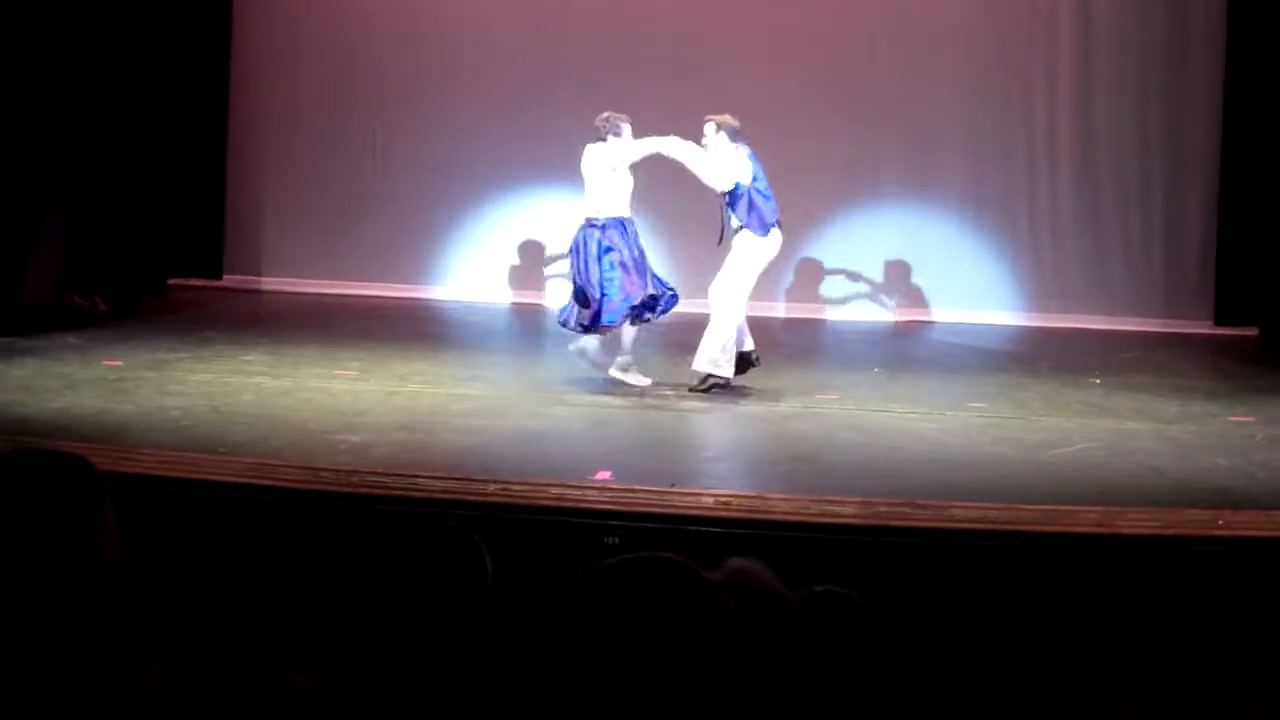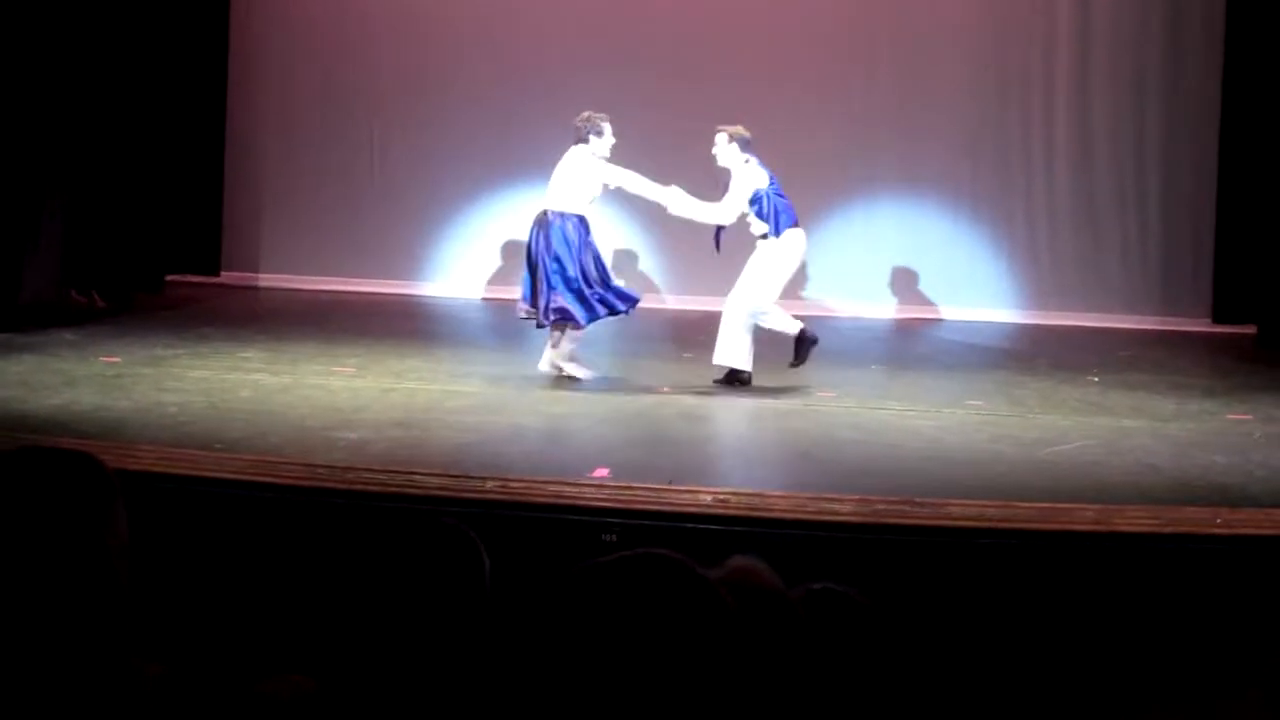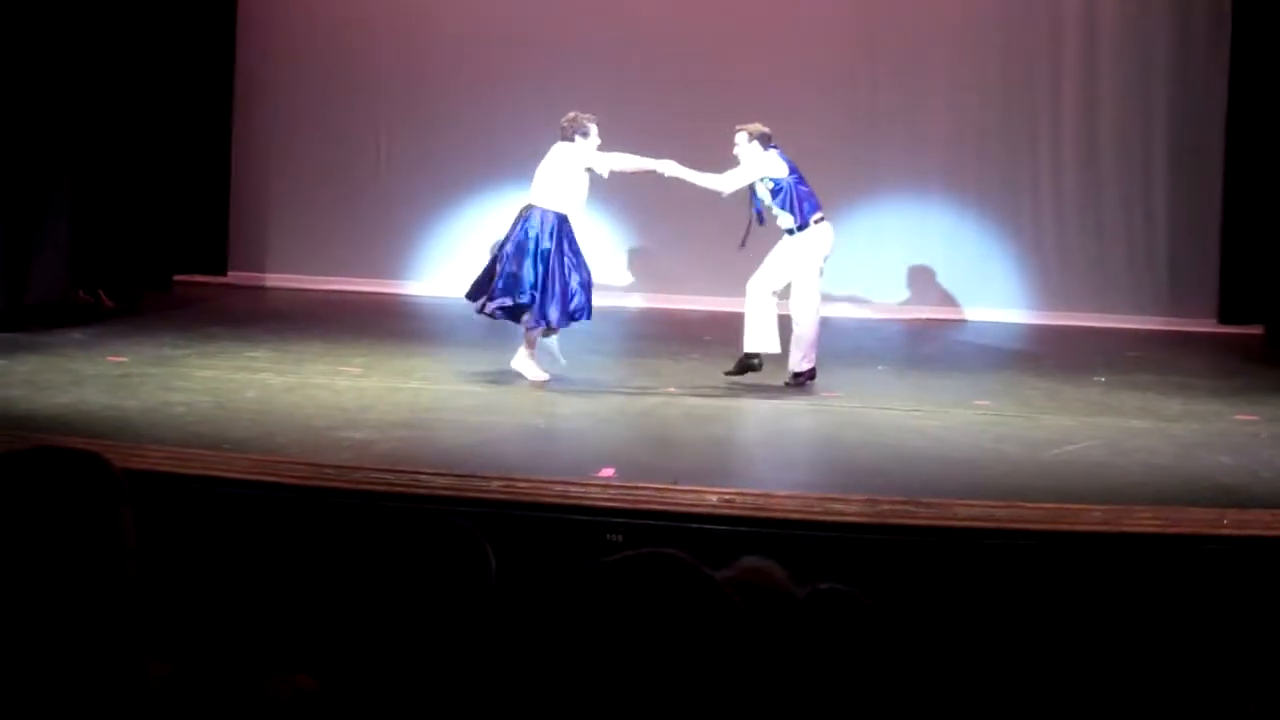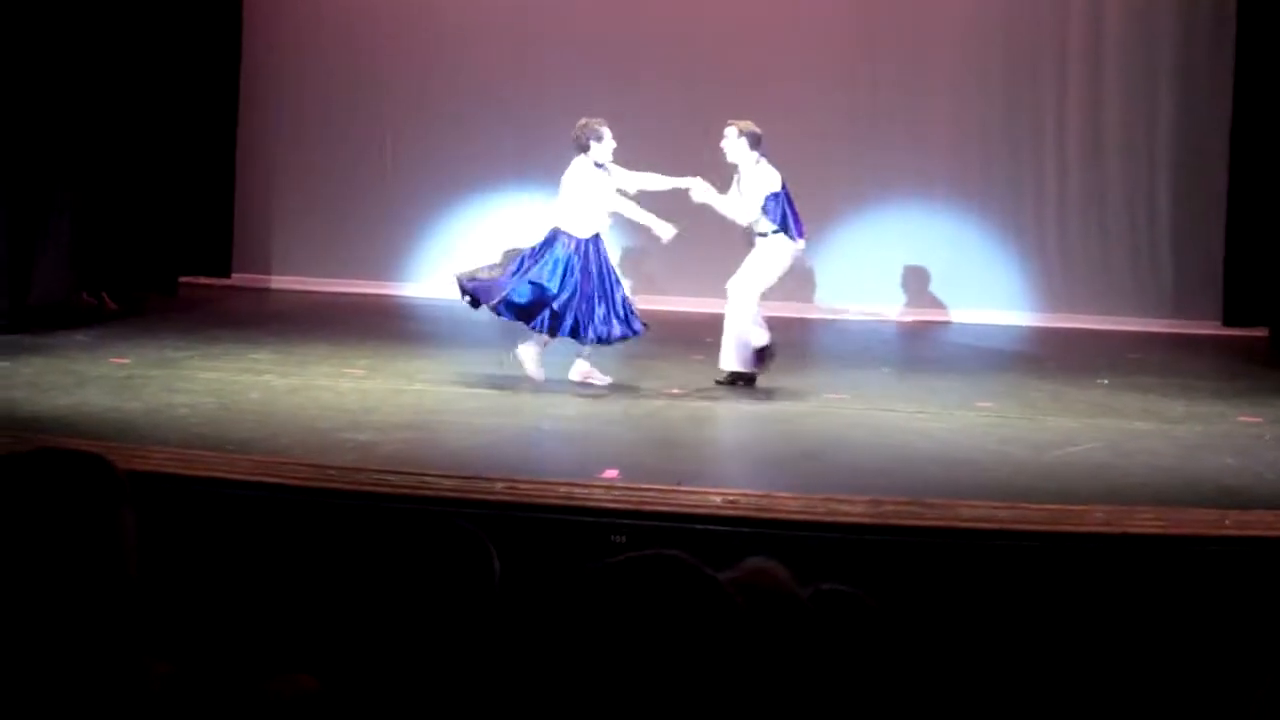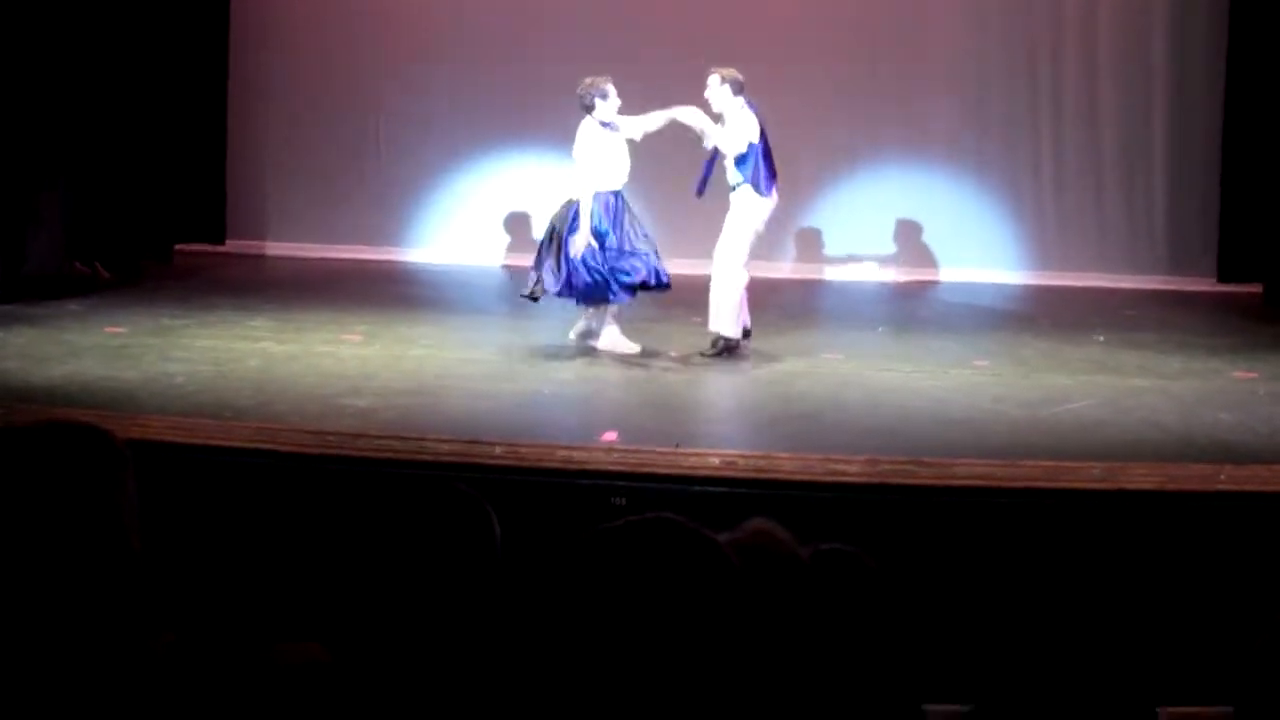
dt=0.3s
person 1, frame 1
left shoulder: (608, 157)
right shoulder: (595, 154)
right elbow: (627, 153)
left wrist: (663, 142)
right wrist: (663, 142)
left hip: (615, 232)
right hip: (606, 232)
left knee: (611, 297)
right knee: (630, 295)
left ankle: (588, 340)
right ankle: (623, 364)
person 1, frame 2
left shoulder: (588, 159)
right shoulder: (583, 157)
left elbow: (618, 178)
right elbow: (622, 177)
left wrist: (660, 192)
right wrist: (661, 193)
left hip: (567, 227)
right hip: (561, 227)
left knee: (568, 294)
right knee: (582, 292)
left ankle: (553, 356)
right ankle: (565, 354)
person 1, frame 3
left shoulder: (577, 157)
right shoulder: (564, 152)
left elbow: (608, 163)
right elbow: (612, 160)
left wrist: (652, 164)
right wrist: (653, 164)
left hip: (554, 227)
right hip: (542, 225)
left knee: (566, 289)
right knee: (545, 295)
left ankle: (546, 332)
right ankle: (525, 355)
person 1, frame 4
left shoulder: (604, 170)
right shoulder: (580, 172)
left elbow: (639, 180)
right elbow: (614, 203)
left wrist: (681, 183)
right wrist: (655, 222)
left hip: (589, 246)
right hip: (569, 246)
left knee: (602, 305)
right knee: (560, 307)
left ankle: (582, 366)
right ankle: (531, 348)
person 1, frame 5
left shoulder: (612, 125)
right shoulder: (590, 137)
left elbow: (644, 124)
right elbow: (585, 184)
left wrist: (671, 113)
right wrist: (583, 228)
left hip: (611, 205)
right hip: (596, 208)
left knee: (598, 272)
right knee: (618, 268)
left ankle: (586, 327)
right ankle: (608, 333)
person 2, frame 1
left shoulder: (739, 155)
right shoulder: (732, 157)
left elbow: (721, 182)
left wrist: (688, 156)
right wrist: (689, 153)
left hip: (757, 238)
right hip: (750, 237)
left knee: (726, 301)
right knee: (721, 294)
left ankle: (717, 372)
right ankle: (745, 352)
person 2, frame 2
left shoulder: (750, 172)
right shoulder: (742, 174)
left elbow: (726, 215)
right elbow: (727, 211)
left wrist: (687, 204)
right wrist: (687, 204)
left hip: (785, 242)
right hip: (772, 243)
left knee: (754, 302)
right knee: (738, 302)
left ankle: (799, 333)
right ankle: (739, 368)
person 2, frame 3
left shoulder: (770, 160)
right shoulder: (759, 169)
left elbow: (724, 183)
right elbow: (727, 185)
left wrist: (682, 172)
left hip: (812, 235)
right hip: (793, 238)
left knee: (802, 302)
right knee: (758, 287)
left ankle: (803, 368)
right ankle: (753, 354)
person 2, frame 4
left shoulder: (763, 174)
right shoulder: (743, 174)
left elbow: (744, 217)
right elbow: (731, 206)
left wrist: (711, 197)
right wrist: (709, 197)
left hip: (782, 242)
right hip: (766, 242)
left knee: (738, 289)
right knee: (739, 299)
left ankle: (761, 343)
right ankle: (743, 368)
person 2, frame 5
left shoulder: (745, 117)
right shoulder: (732, 118)
left elbow: (733, 149)
right elbow: (715, 140)
left wrist: (702, 121)
right wrist: (702, 126)
left hip: (753, 197)
right hip: (745, 197)
left knee: (727, 263)
right knee: (730, 263)
left ankle: (728, 334)
right ankle: (737, 327)
